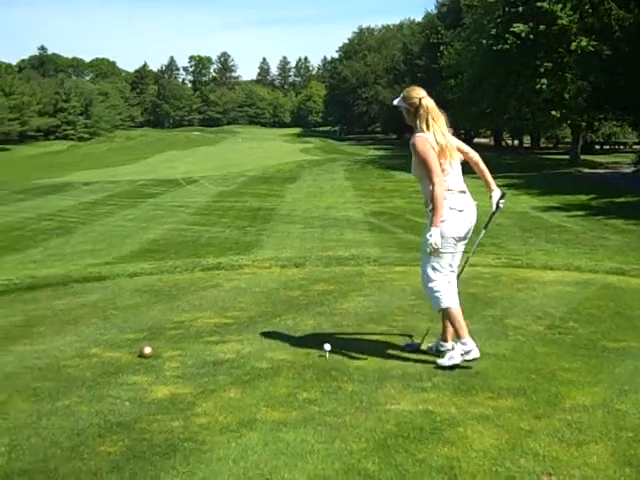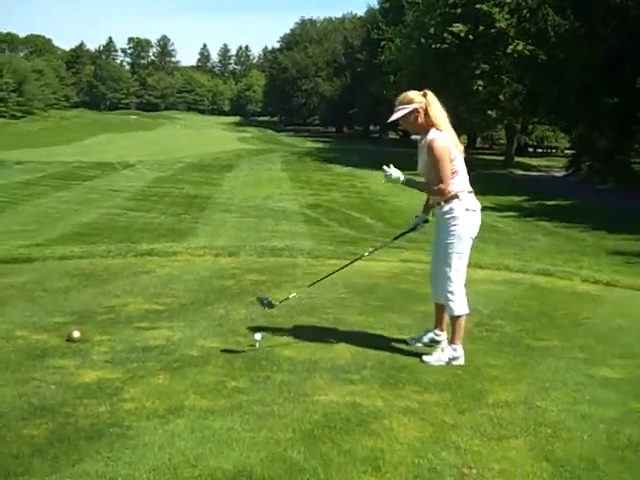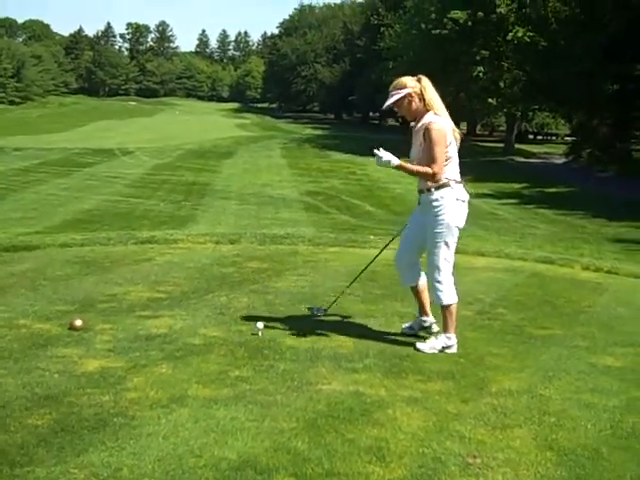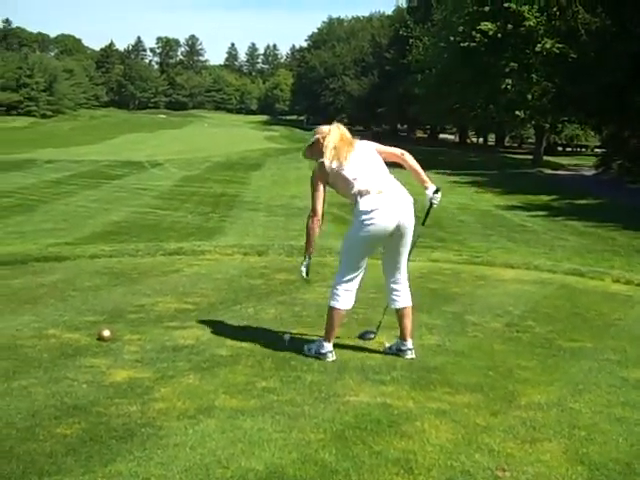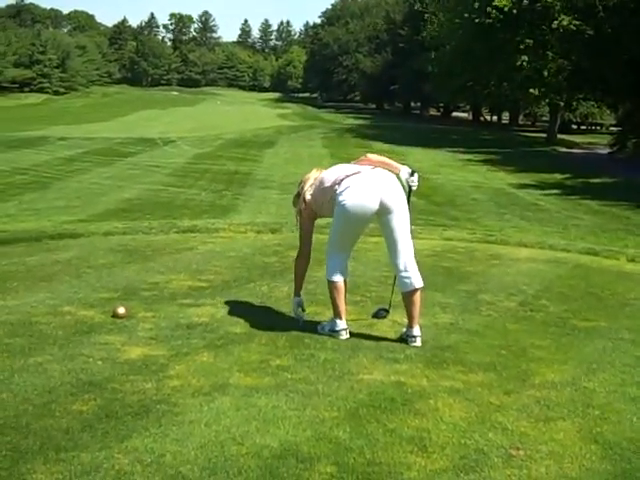
dt=1s
person 1, frame 1
left shoulder: (419, 139)
right shoulder: (441, 134)
left elbow: (438, 182)
right elbow: (474, 157)
left wrist: (434, 226)
right wrist: (493, 190)
left hip: (449, 212)
right hip: (465, 207)
left knee: (435, 278)
right knee: (446, 277)
left ankle: (465, 343)
right ankle: (446, 343)
person 1, frame 2
left shoulder: (436, 141)
right shoulder: (429, 138)
left elbow: (443, 188)
left wrist: (403, 180)
right wrist: (423, 213)
left hip: (460, 213)
right hip: (447, 213)
left knee: (452, 281)
right knee: (438, 276)
left ankle: (455, 349)
right ankle: (439, 332)
person 1, frame 3
left shoulder: (434, 125)
right shoulder: (422, 124)
left elbow: (435, 173)
right elbow: (453, 143)
left wrist: (396, 163)
left hip: (446, 202)
right hip: (429, 201)
left knee: (439, 270)
right knee: (404, 258)
left ankle: (448, 337)
right ankle: (425, 317)
person 1, frame 4
left shoulder: (323, 166)
right shoulder: (364, 145)
left elbow: (316, 216)
right elbow: (403, 155)
left wrist: (307, 258)
right wrist: (428, 185)
left hip: (373, 212)
right hip: (402, 203)
left knee: (346, 279)
right knee: (398, 277)
left ankle: (325, 346)
right ankle: (406, 343)
person 1, frame 5
left shoulder: (309, 201)
right shoulder: (341, 168)
left elbow: (304, 254)
right elbow: (368, 158)
left wrist: (297, 294)
right wrist: (402, 170)
left hip: (354, 195)
right hip: (388, 183)
left knee: (336, 256)
right knee: (405, 259)
left ankle: (339, 324)
right ankle: (413, 330)
